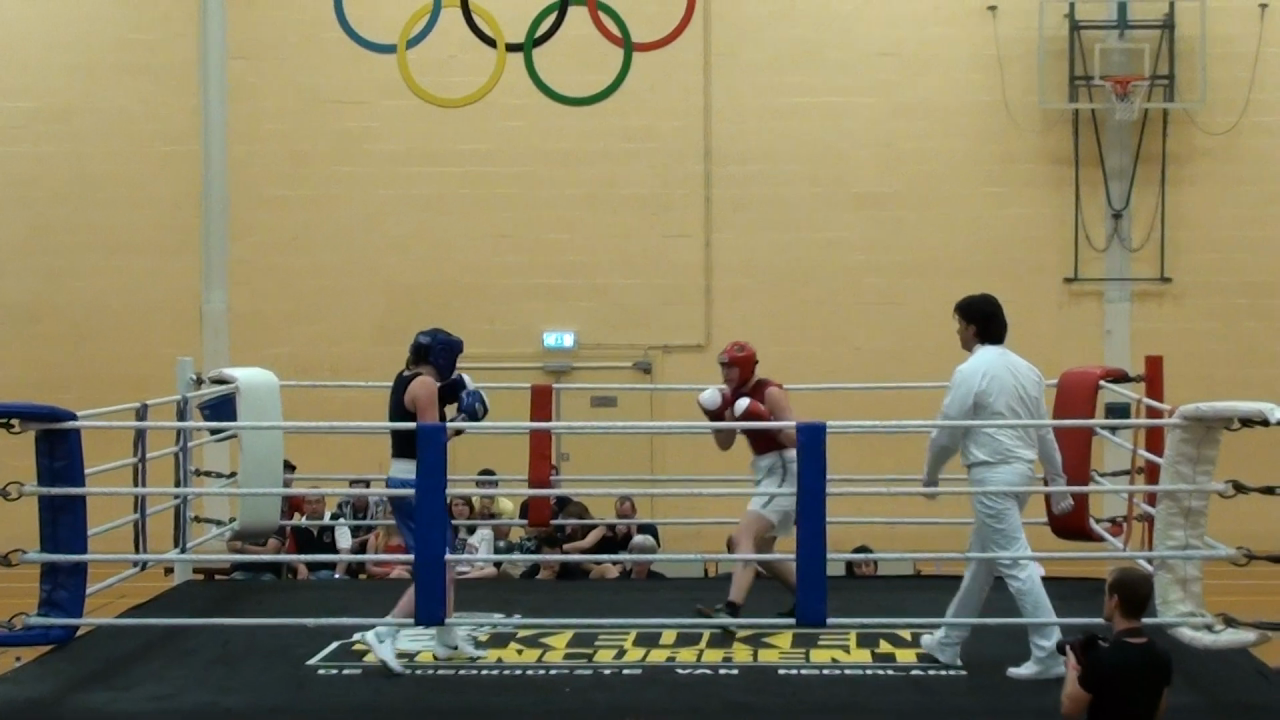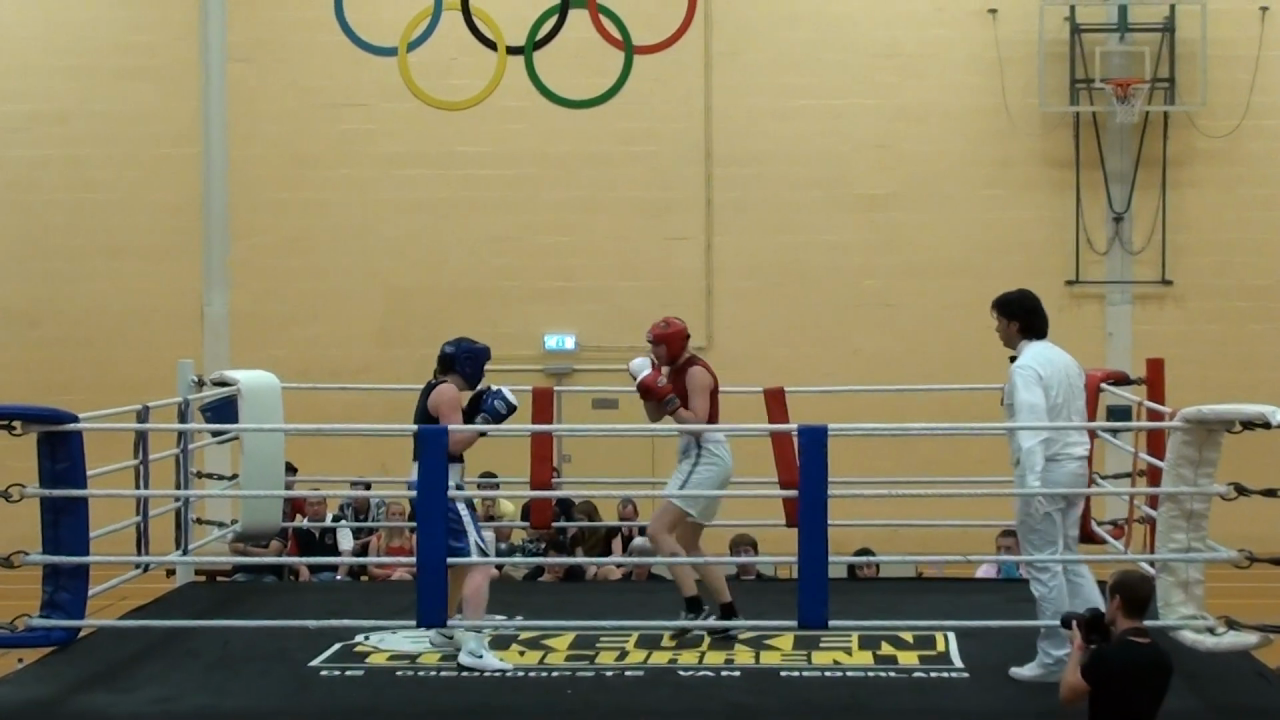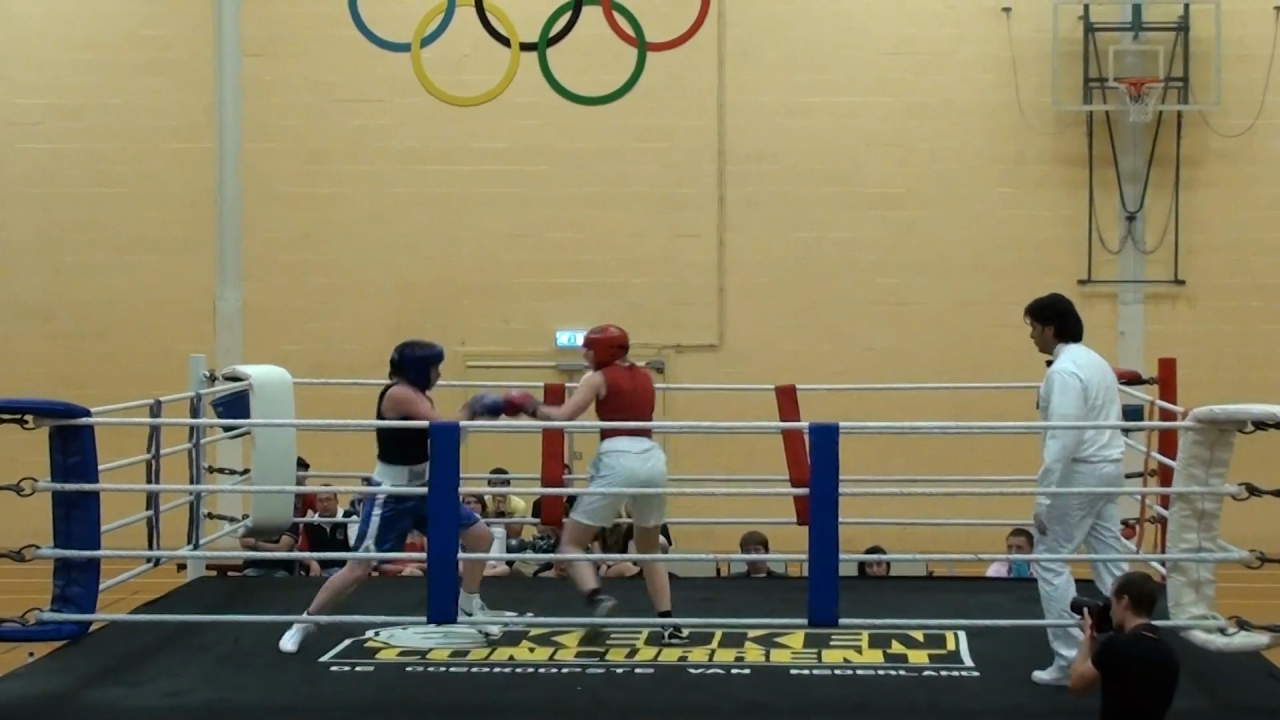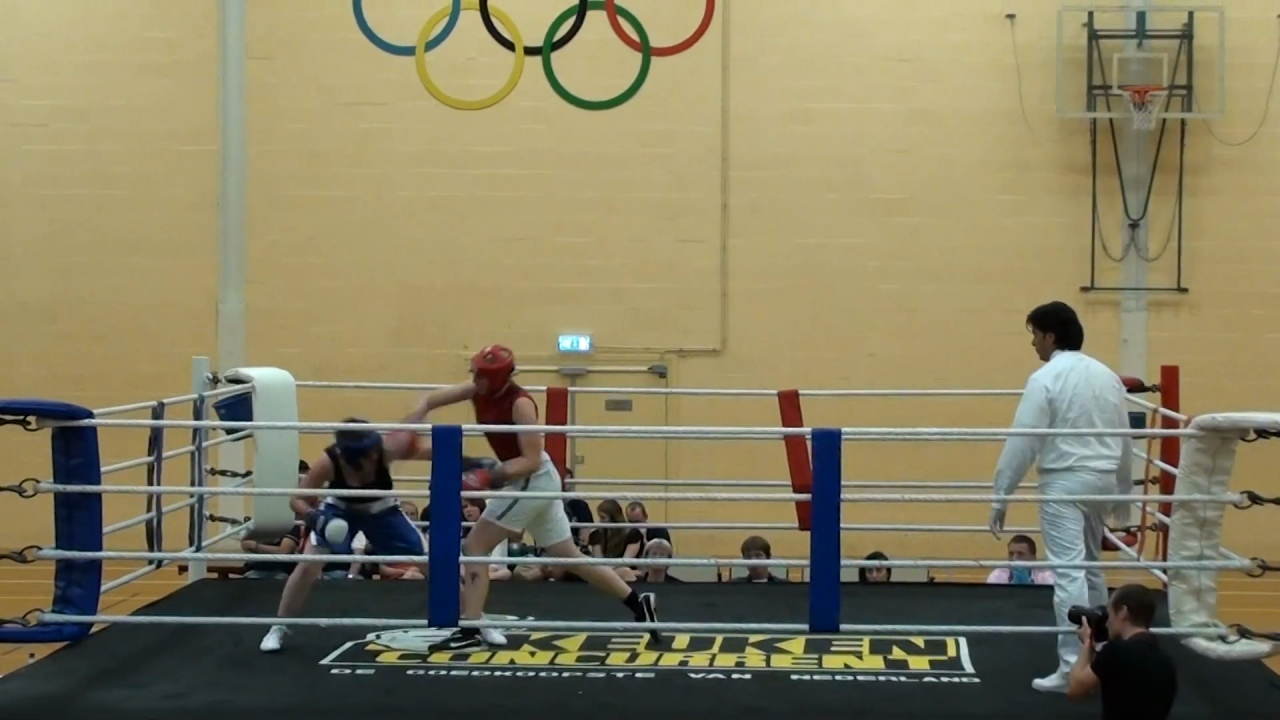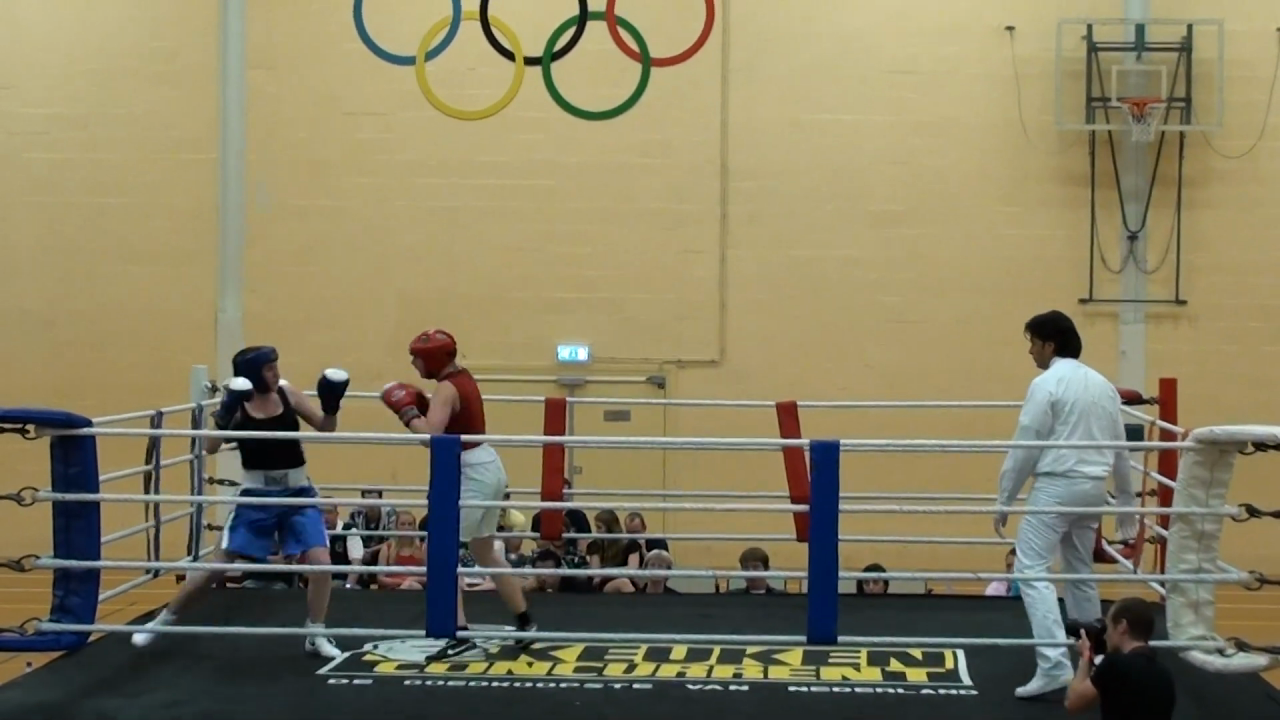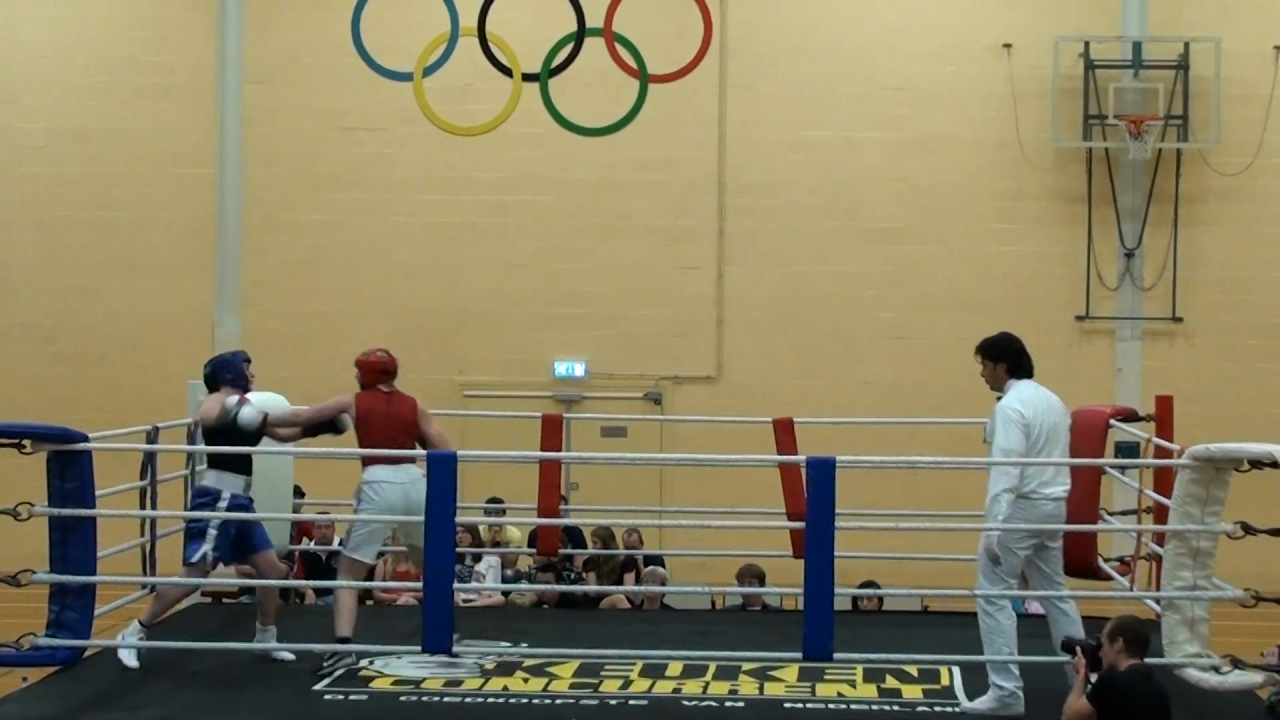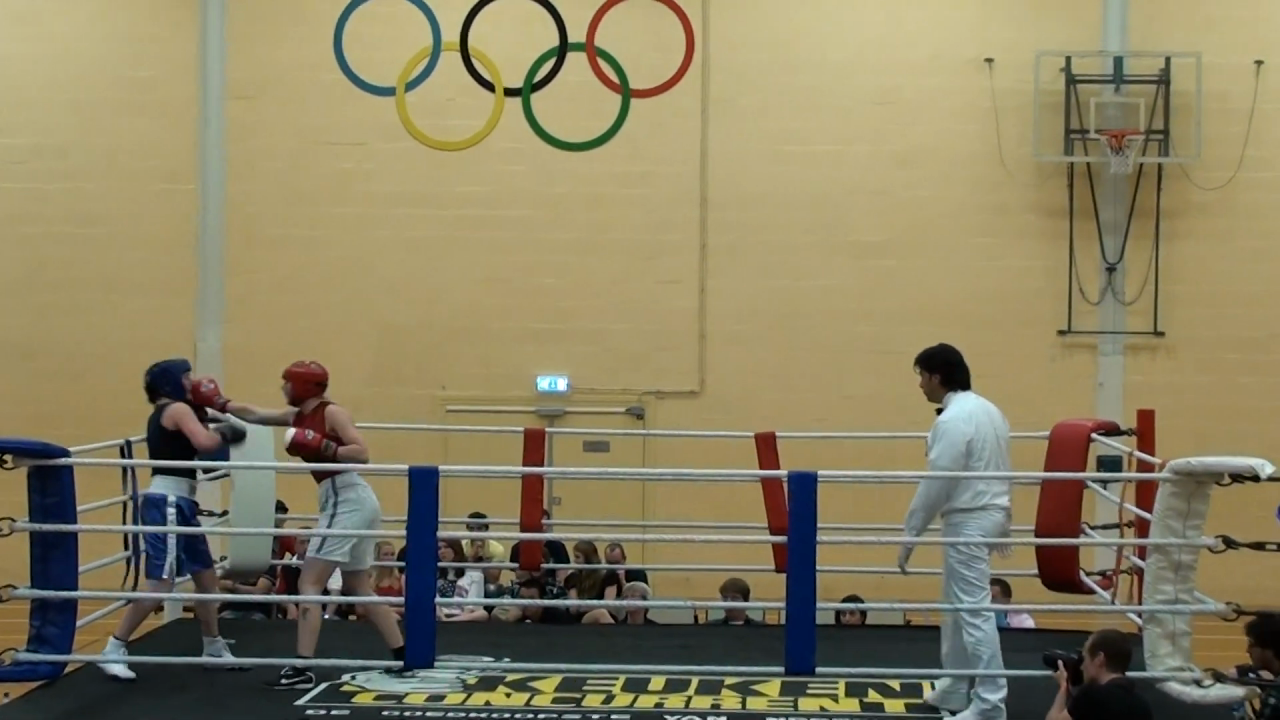
dt=0.4s
person 1, frame 1
left shoulder: (971, 372)
right shoulder: (1028, 371)
left elbow: (948, 431)
right elbow: (1044, 433)
left wrist: (931, 473)
right wrist: (1058, 483)
left hip: (993, 476)
right hip: (1021, 473)
left knee: (1015, 564)
right knee: (983, 557)
left ankle: (1049, 654)
right ankle: (949, 642)
person 1, frame 2
left shoulder: (1026, 367)
right shoulder: (1066, 362)
left elbow: (1032, 429)
left wrist: (1030, 486)
left hip: (1047, 473)
right hip: (1073, 468)
left knee: (1043, 565)
right knee: (1069, 560)
left ankle: (1055, 658)
person 1, frame 3
left shoulder: (1064, 369)
right shoulder: (1096, 363)
left elbow: (1062, 438)
left wrist: (1045, 496)
left hip: (1080, 475)
right hip: (1109, 471)
left knee: (1050, 562)
right knee: (1111, 563)
left ankle: (1068, 660)
person 1, frame 4
left shoulder: (1045, 379)
right shoulder: (1108, 376)
left elbow: (1022, 443)
right elbow: (1124, 439)
left wrist: (1001, 497)
right wrist: (1123, 491)
left hip: (1064, 482)
right hip: (1102, 480)
left knee: (1068, 572)
right knee: (1090, 565)
left ankle: (1075, 668)
person 1, frame 5
left shoulder: (1047, 384)
right shoulder: (1104, 386)
left elbow: (1025, 447)
right elbow: (1119, 449)
left wrist: (1004, 500)
right wrist: (1126, 500)
left hip: (1056, 488)
right hip: (1093, 489)
left knee: (1032, 572)
right knee: (1081, 574)
left ankle: (1054, 664)
person 1, frame 6
left shoulder: (1010, 406)
right shoulder: (1053, 402)
left elbow: (1006, 471)
left wrist: (993, 527)
left hip: (1022, 510)
right hip: (1053, 507)
left knee: (993, 595)
right knee: (1055, 593)
person 1, frame 7
left shoulder: (952, 421)
right shoulder: (990, 411)
left elbow: (935, 486)
right elbow: (1002, 471)
left wrist: (910, 537)
right wrist: (1002, 520)
left hip: (968, 521)
right hip: (991, 515)
left knee: (973, 611)
right knee: (959, 604)
right ankle: (954, 687)
person 2, frame 1
left shoulder: (771, 393)
right shoulder: (734, 395)
left elbow: (796, 438)
right elbow: (724, 444)
left wrist: (766, 419)
right wrist: (715, 417)
left hip: (785, 474)
right hip: (768, 474)
left knee: (742, 538)
right knee: (762, 550)
left ankle: (730, 611)
person 2, frame 2
left shoulder: (696, 372)
right shoulder: (674, 372)
left elbow: (696, 424)
right elbow: (654, 417)
left wrist: (666, 398)
right wrist: (647, 388)
left hip: (706, 457)
right hip: (702, 459)
left knee: (658, 530)
right knee: (688, 544)
left ankle: (694, 607)
right ankle: (728, 616)
person 2, frame 3
left shoulder: (598, 379)
right shoulder: (644, 378)
left elbow: (562, 416)
left wrist: (529, 406)
left hip: (615, 462)
right hip: (652, 461)
left knee: (569, 545)
right knee: (649, 550)
left ankle: (598, 599)
right ankle: (669, 624)
person 2, frame 4
left shoulder: (520, 403)
right shoulder: (479, 390)
left elbow: (531, 461)
right elbow: (436, 399)
left wrist: (492, 477)
left hip: (532, 481)
right hip: (525, 481)
left knee: (474, 547)
right knee: (571, 557)
left ankle: (469, 631)
right ankle: (636, 603)
person 2, frame 5
left shoulder: (447, 388)
right shoulder: (462, 378)
left elbow: (429, 439)
left wrist: (406, 411)
right wrist: (420, 405)
left hip: (472, 475)
right hip: (486, 469)
right knee: (486, 553)
left ankle: (460, 635)
right ankle: (525, 623)
person 2, frame 6
left shoulder: (355, 401)
right shoulder: (414, 405)
left elbow: (302, 418)
right elbow: (443, 450)
left wrist: (263, 419)
left hip: (378, 490)
right hip: (417, 486)
left knee: (348, 577)
left ankle: (343, 647)
person 2, frame 7
left shoulder: (332, 412)
right shoulder: (301, 415)
left elbow: (362, 454)
right elbow: (258, 414)
left wrist: (323, 447)
right wrist: (219, 403)
left hip: (348, 500)
right hip: (356, 502)
left knee: (310, 585)
right knee: (359, 589)
left ankle: (302, 669)
right ankle: (404, 657)
person 3, frame 1
left shoulder: (405, 380)
right shoulder: (425, 385)
left wrist: (450, 396)
right wrist: (464, 417)
left hip: (405, 483)
right hip: (417, 486)
left ankle: (448, 640)
right ankle: (384, 634)
person 3, frame 2
left shoulder: (438, 390)
right shoulder: (447, 392)
right elbow: (455, 443)
left wrist: (474, 411)
right wrist: (489, 417)
left knee: (462, 559)
right knee: (480, 565)
left ankle: (444, 629)
right ankle: (473, 649)
person 3, frame 3
left shoulder: (413, 395)
right shoulder: (399, 395)
left elbow: (430, 433)
right wrist: (476, 407)
left hip: (421, 487)
right hip: (389, 493)
left knee: (481, 536)
right knee: (359, 568)
left ankle: (470, 606)
right ankle: (304, 624)
person 3, frame 4
left shoulder: (384, 448)
right shoulder: (327, 461)
right elbow: (297, 498)
right wrist: (314, 520)
left hip: (382, 512)
right hip: (341, 512)
right knee: (308, 566)
right ankle: (279, 628)
person 3, frame 5
left shoulder: (287, 393)
right shoulder: (235, 402)
left elbow: (326, 428)
right elbow: (211, 448)
left wrist: (331, 403)
right wrist: (225, 417)
left hip: (298, 493)
right hip: (257, 495)
left knee: (320, 563)
right knee: (215, 567)
left ankle: (316, 635)
right ankle: (164, 621)
person 3, frame 6
left shoulder: (245, 406)
right shoulder: (217, 401)
left elbow: (281, 435)
right elbow: (205, 417)
left wrist: (316, 427)
right wrist: (233, 413)
left hip: (238, 501)
right hip: (216, 498)
left knee: (272, 568)
right knee: (193, 576)
left ankle: (266, 638)
right ankle: (134, 633)
person 3, frame 7
left shoulder: (162, 415)
right shoulder: (177, 410)
left elbow: (188, 444)
right elbow: (205, 444)
left wrist: (200, 413)
right wrist: (225, 433)
left hip: (178, 504)
right hip: (167, 504)
left knee: (207, 578)
right knee: (160, 585)
left ankle: (214, 649)
right ankle: (113, 651)
